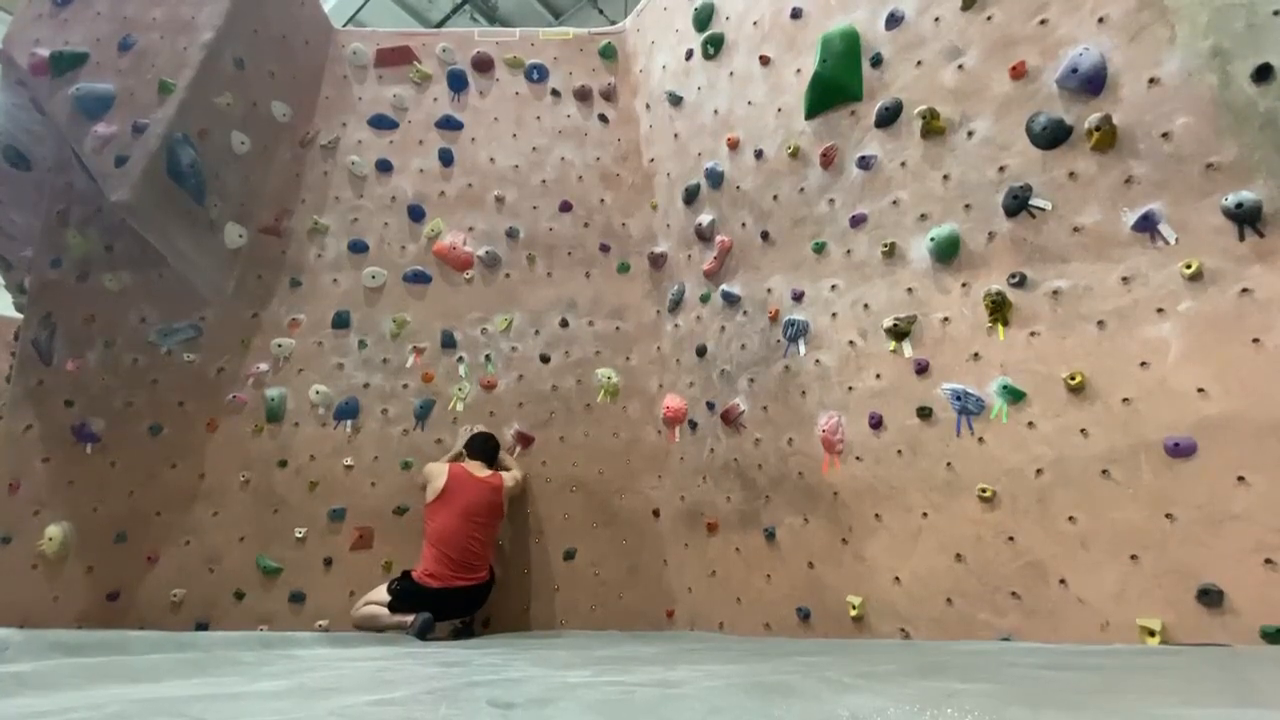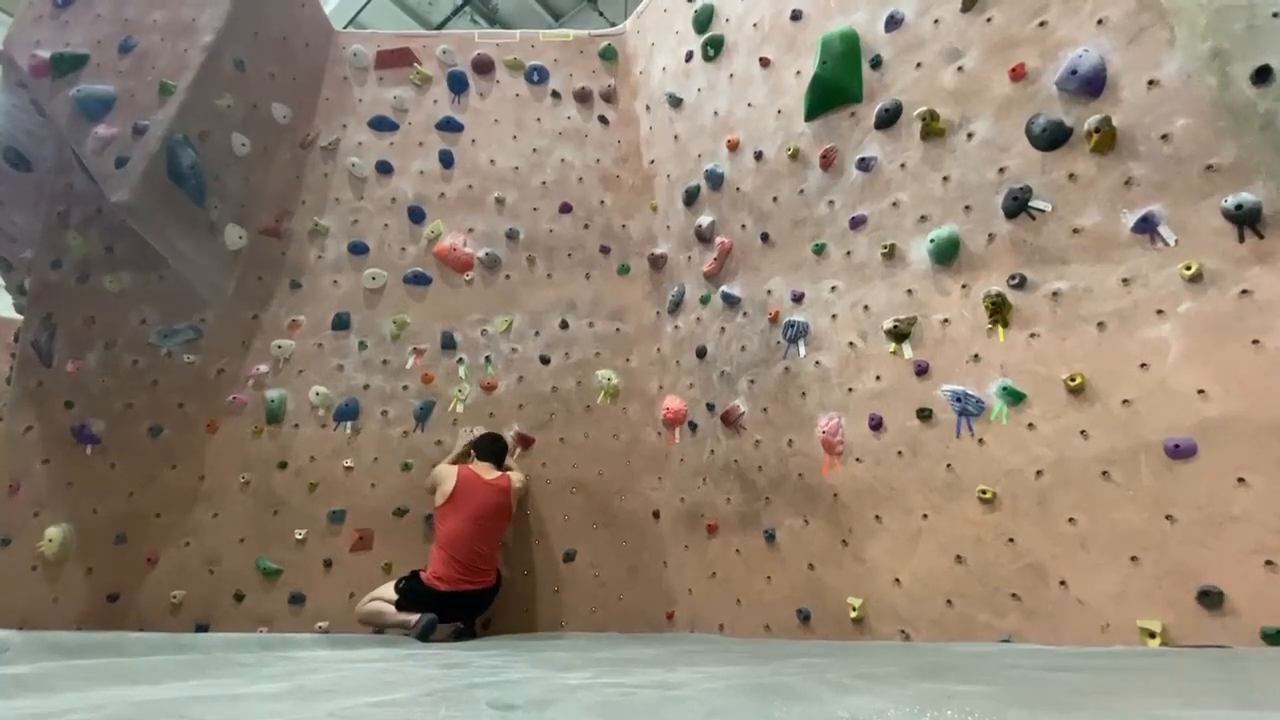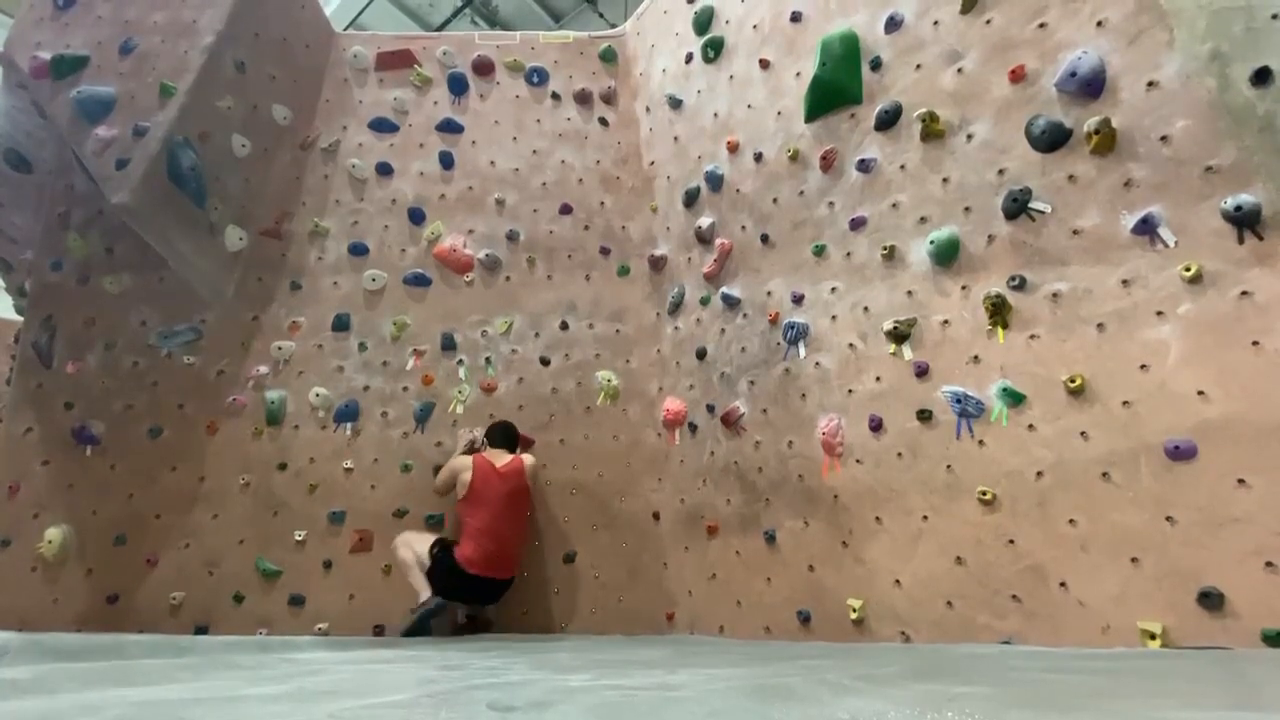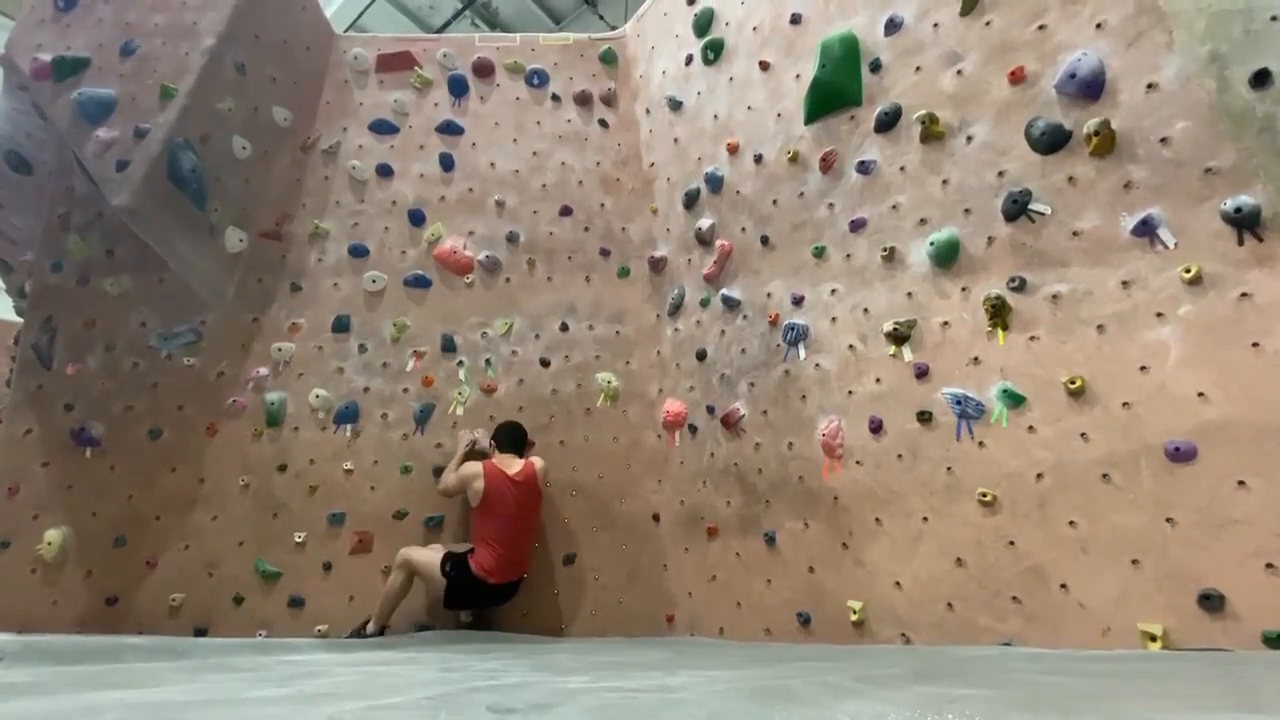
dt=0.4s
person 1, frame 1
left shoulder: (437, 472)
right shoulder: (505, 484)
right elbow: (516, 471)
left wrist: (457, 449)
right wrist: (490, 446)
left hip: (430, 590)
right hip: (476, 594)
left knee: (359, 613)
left ankle: (411, 620)
right ankle: (463, 622)
person 1, frame 2
left shoulder: (448, 474)
right shoulder: (515, 484)
left wrist: (458, 450)
right wrist: (494, 445)
left hip: (439, 592)
right hip: (483, 597)
left knee: (364, 609)
left ankle: (415, 619)
right ankle: (467, 623)
person 1, frame 3
left shoulder: (465, 464)
right shoulder: (528, 465)
left elbow: (439, 487)
right wrist: (485, 448)
left hip: (463, 575)
right hip: (500, 583)
left knee: (403, 541)
right knee: (447, 546)
left ankle: (427, 599)
right ankle: (473, 618)
person 1, frame 4
left shoulder: (474, 471)
right shoulder: (538, 468)
left elbow: (444, 487)
left wrist: (462, 451)
right wrist: (486, 453)
left hip: (480, 583)
right hip: (510, 586)
left knee: (406, 557)
right knee: (434, 551)
left ankle: (373, 630)
right ankle: (470, 621)
